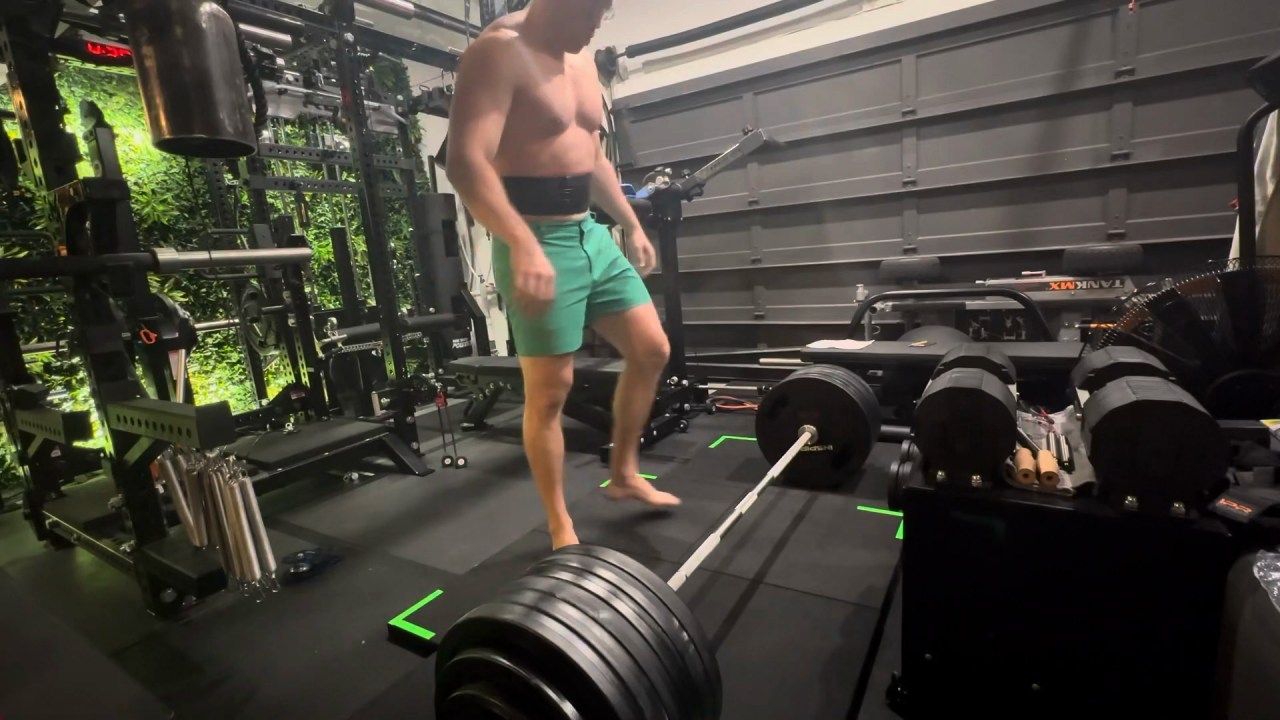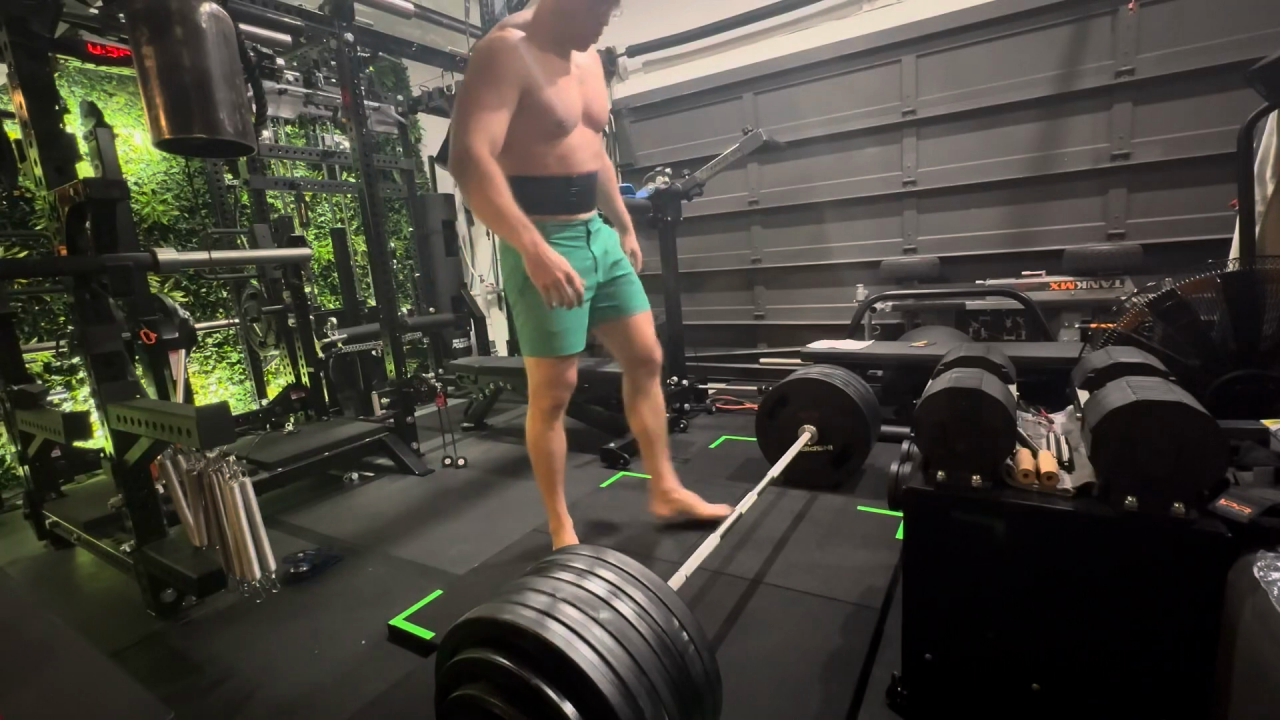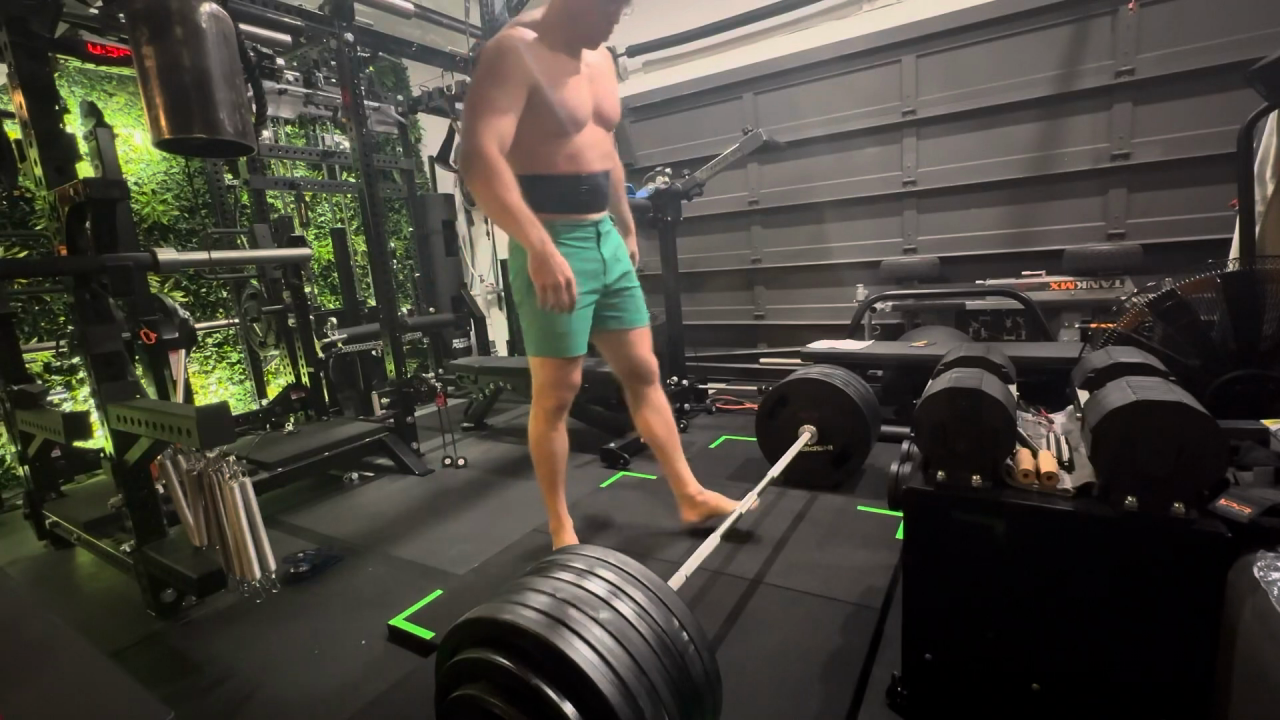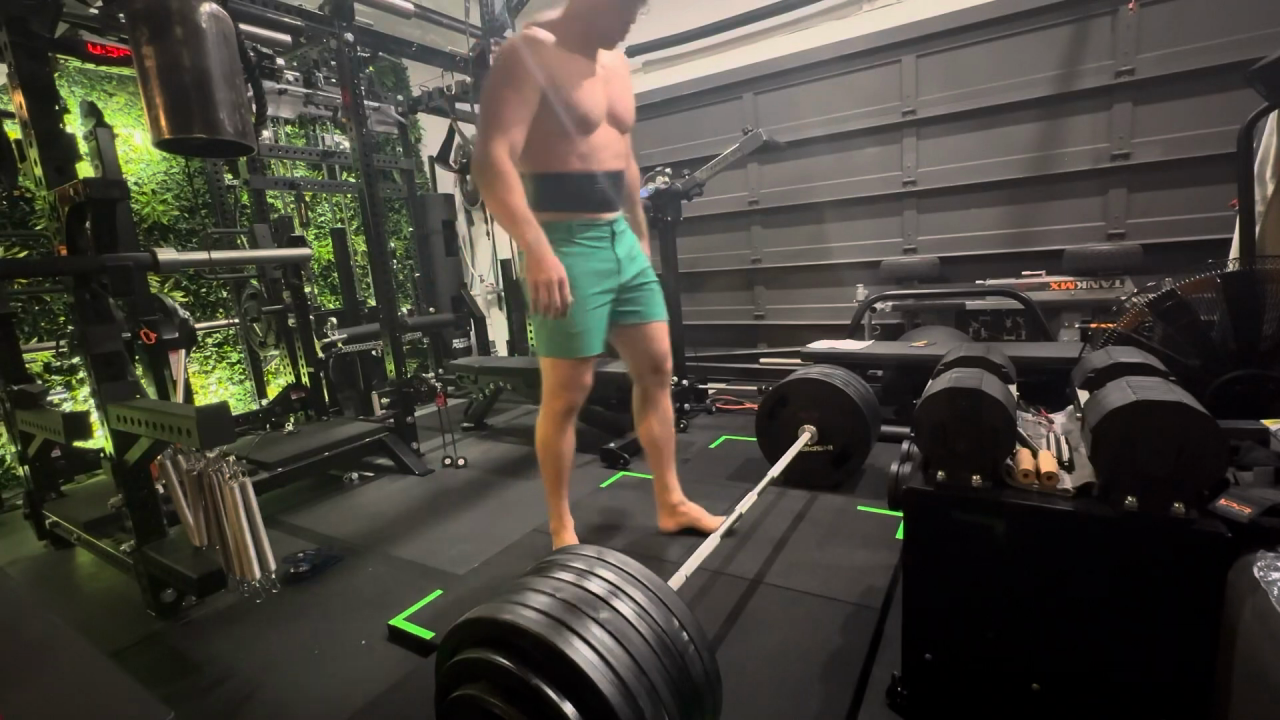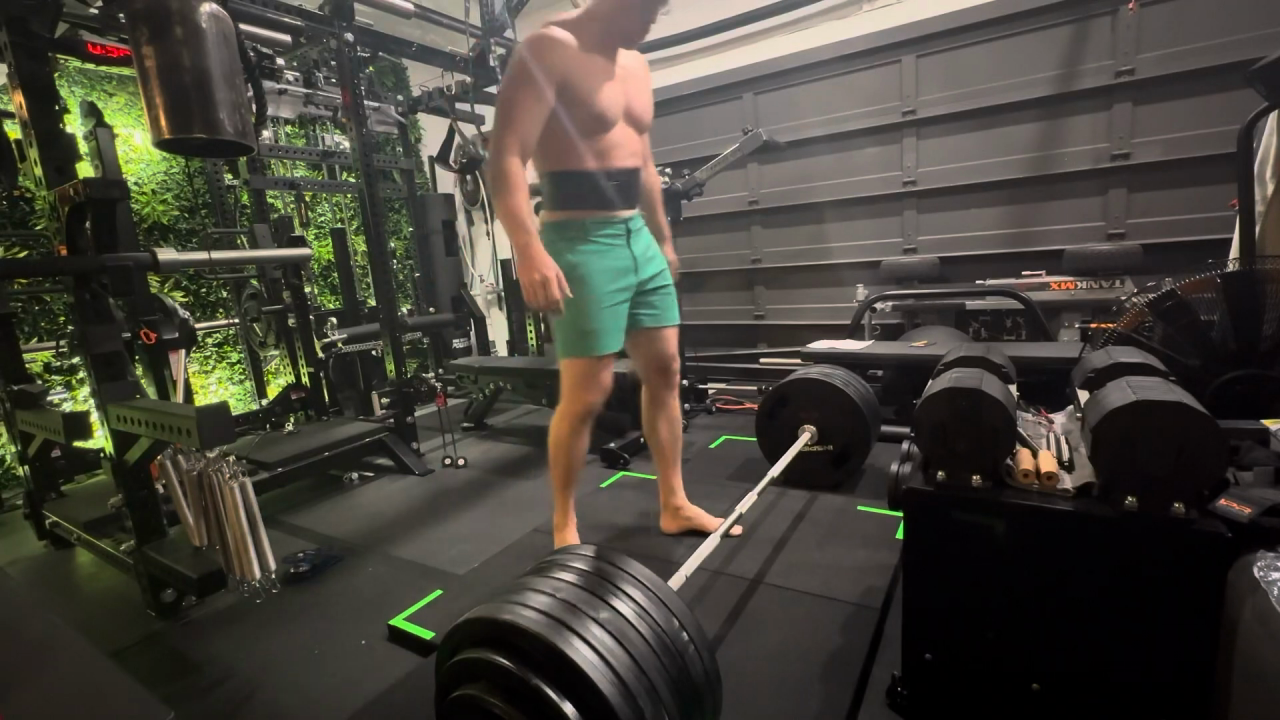
dt=0.1s
person 1, frame 1
left shoulder: (581, 61)
right shoulder: (499, 52)
right elbow: (466, 160)
left wrist: (633, 225)
right wrist: (522, 247)
left hip: (589, 235)
right hip: (539, 244)
left knee: (652, 350)
right knee: (550, 390)
left ankle: (623, 470)
right ankle: (562, 530)
person 1, frame 2
left shoulder: (589, 61)
right shoulder: (505, 54)
right elbow: (470, 159)
left wrist: (624, 226)
right wrist: (533, 248)
left hip: (597, 237)
right hip: (544, 246)
left knee: (646, 361)
right knee: (553, 391)
left ankle: (668, 492)
right ankle: (561, 530)
person 1, frame 3
left shoulder: (600, 60)
right shoulder: (514, 52)
right elbow: (479, 157)
left wrist: (627, 229)
right wrist: (538, 247)
left hip: (605, 239)
right hip: (554, 245)
left knee: (643, 374)
right knee: (557, 392)
left ankle: (689, 496)
right ankle: (561, 530)
person 1, frame 4
left shoulder: (616, 64)
right shoulder: (532, 54)
right elbow: (492, 159)
left wrist: (641, 232)
right wrist: (536, 249)
left hip: (619, 239)
right hip: (566, 244)
left knee: (656, 369)
right knee: (567, 393)
left ankle: (672, 504)
right ankle: (560, 526)
person 1, frame 5
left shoulder: (635, 65)
right shoulder: (548, 52)
right elbow: (504, 159)
left wrist: (663, 236)
right wrist: (531, 252)
left hip: (636, 239)
right hip: (581, 242)
left knee: (665, 373)
right knee: (587, 394)
left ankle: (675, 506)
right ankle: (564, 524)
